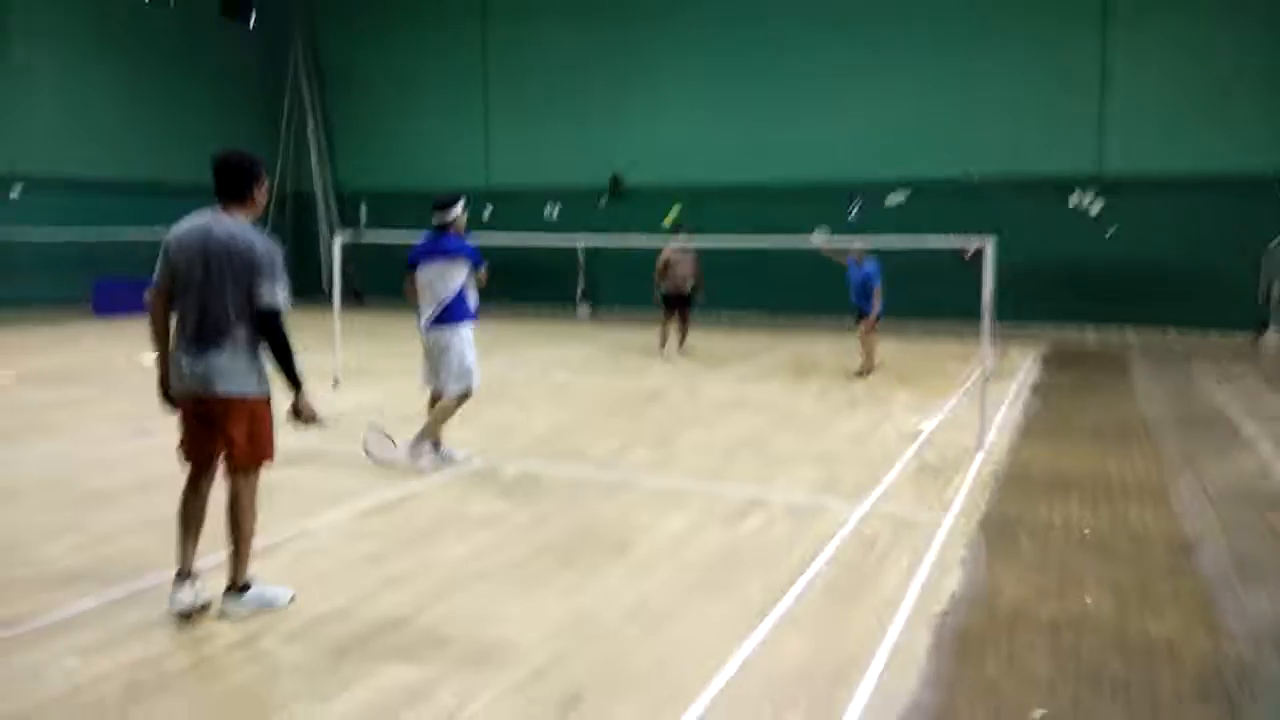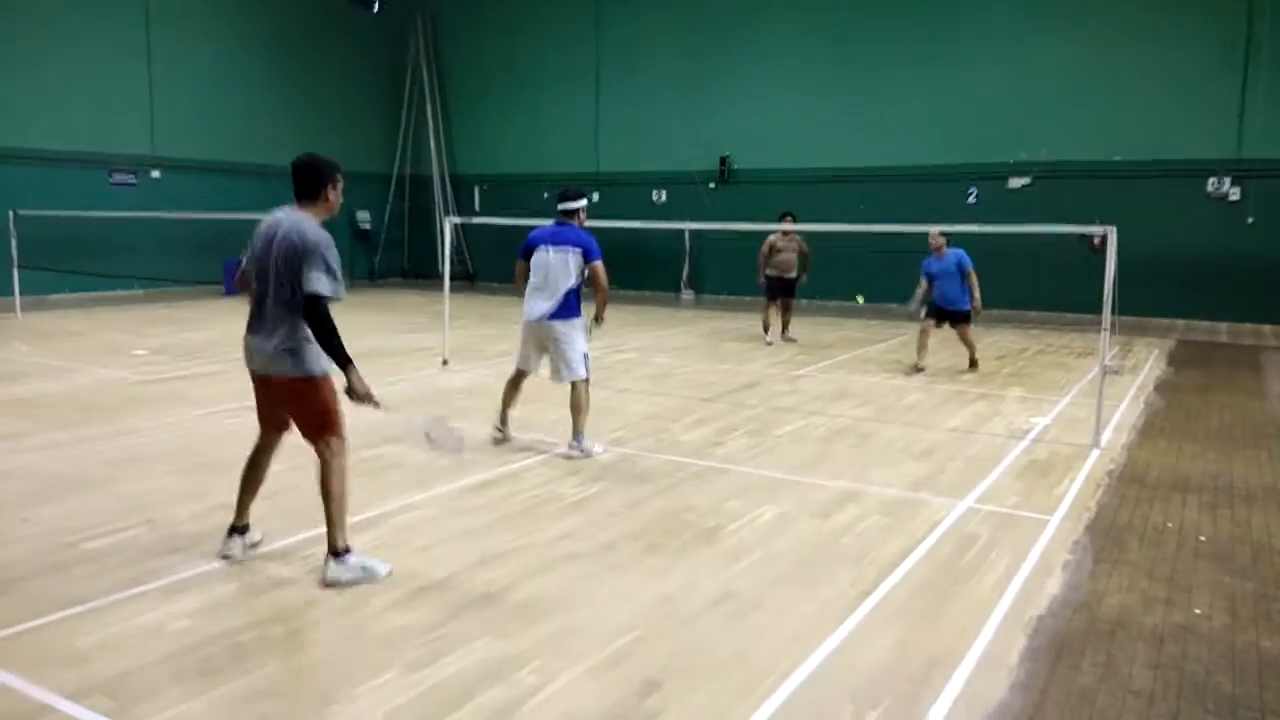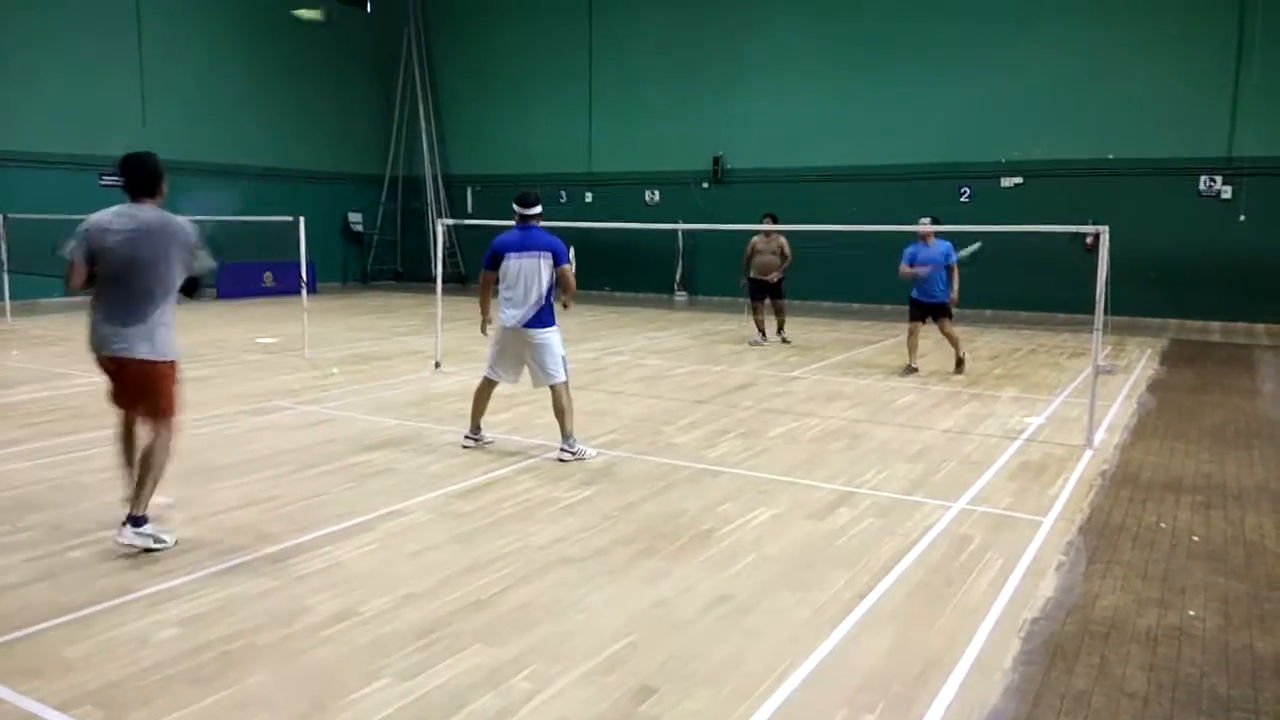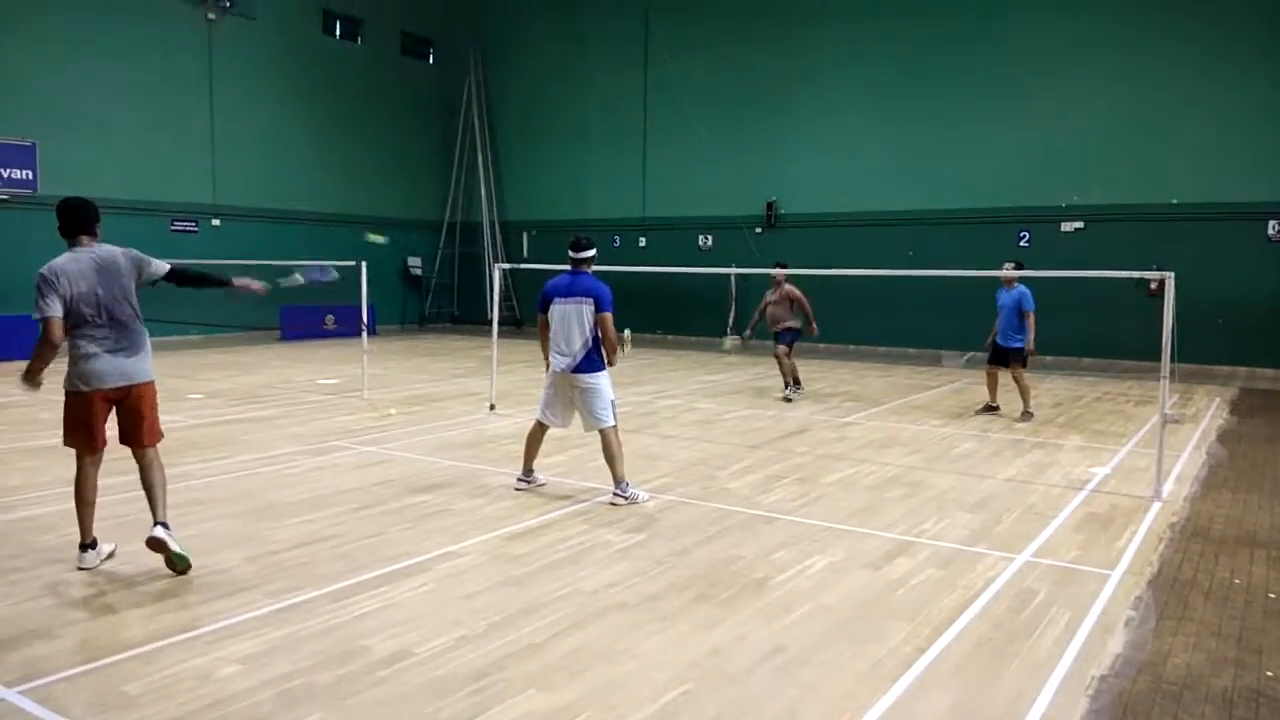
dt=0.7s
person 1, frame 1
left shoulder: (181, 234)
right shoulder: (260, 247)
left elbow: (158, 307)
right elbow: (270, 327)
left wrist: (165, 369)
right wrist: (298, 390)
left hip: (188, 377)
right hip: (239, 381)
left knee: (199, 475)
right knee: (243, 479)
left ankle: (185, 582)
right ankle: (239, 590)
person 1, frame 2
left shoulder: (270, 223)
right shoulder: (316, 241)
left elbow: (243, 283)
right elbow: (316, 314)
right wrist: (351, 372)
left hip: (261, 353)
right hip: (295, 360)
left knee: (269, 437)
right knee: (333, 448)
left ankle: (238, 531)
right ankle: (340, 556)
person 1, frame 3
left shoulder: (96, 224)
right shoulder: (182, 230)
left elbow: (74, 282)
right elbow: (192, 286)
left hip: (106, 340)
right hip: (150, 345)
left knee: (131, 412)
right knee: (161, 427)
left ankle: (134, 497)
right ankle: (137, 522)
person 1, frame 4
left shoulder: (52, 273)
right shoulder: (124, 258)
left elbow: (52, 337)
right elbow: (180, 276)
left wrist: (33, 373)
right wrist: (233, 282)
left hip: (89, 377)
right hip: (135, 372)
left knee: (88, 460)
right knee: (147, 454)
left ankle: (89, 547)
right ankle: (159, 526)
person 2, frame 1
left shoulder: (418, 250)
right shoulder: (464, 249)
left elbow: (409, 289)
right elbow: (480, 280)
left hip: (430, 327)
right hip: (454, 328)
left knee: (440, 390)
right knee: (461, 391)
left ankle: (435, 447)
right ankle: (422, 441)
person 2, frame 2
left shoulder: (535, 236)
right shoulder: (585, 241)
left elbow: (520, 276)
right elbow: (602, 284)
right wrist: (600, 310)
left hip: (532, 317)
right hip: (564, 321)
left knee: (521, 371)
right knee: (579, 380)
left ankle: (501, 425)
right ankle: (578, 442)
person 2, frame 3
left shoulder: (500, 243)
right shoulder: (553, 244)
left elbow: (485, 284)
right elbow: (569, 284)
left wrist: (484, 314)
right wrist: (566, 298)
left hip: (507, 325)
right hip: (541, 327)
left knee: (489, 379)
right knee: (559, 384)
left ankle: (473, 433)
right ankle: (569, 445)
person 2, frame 4
left shoulder: (551, 287)
right shoulder: (598, 289)
left elbow: (543, 328)
right elbow: (608, 333)
right wrist: (611, 356)
left hip: (558, 368)
right hip: (590, 370)
left knee: (541, 422)
right knee: (608, 428)
left ankle: (526, 475)
right ankle: (621, 489)
